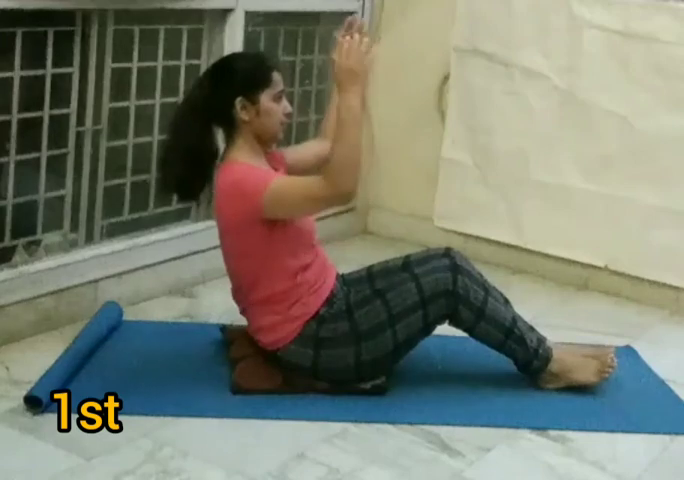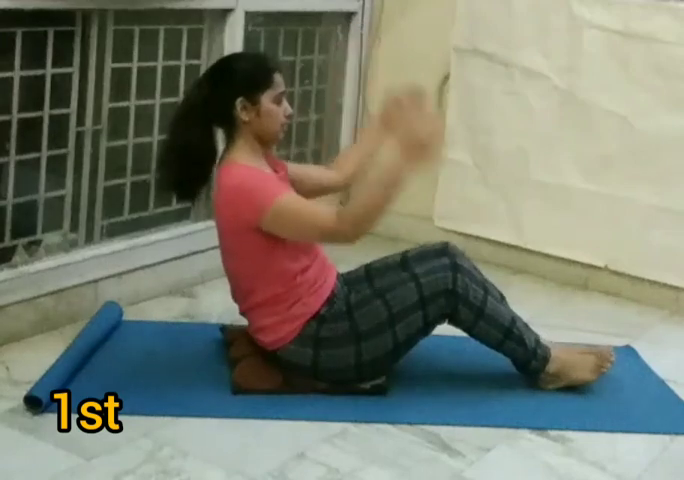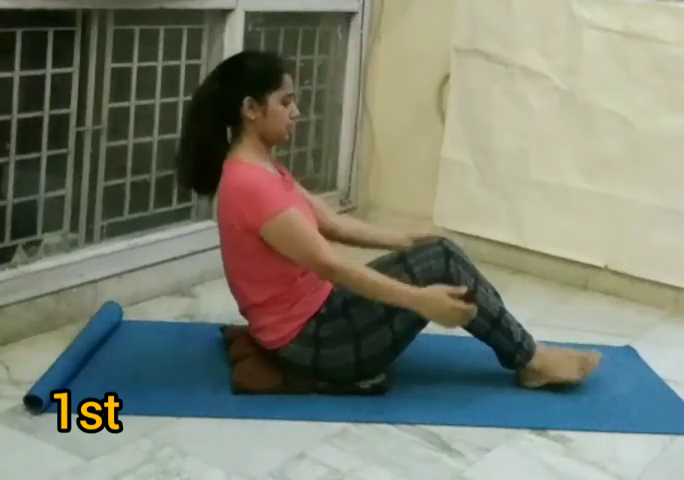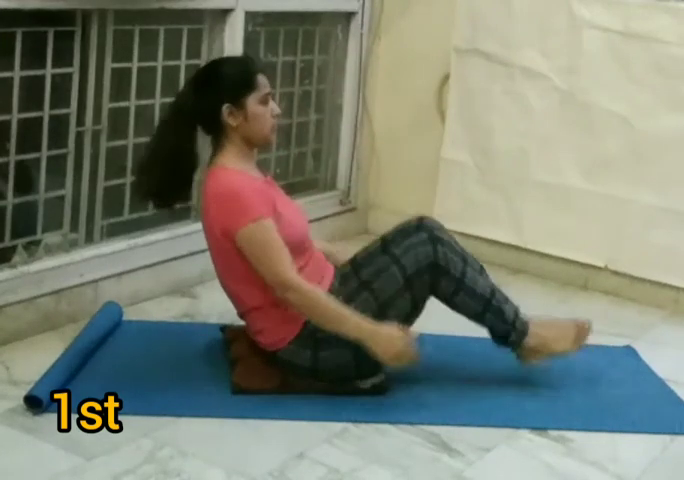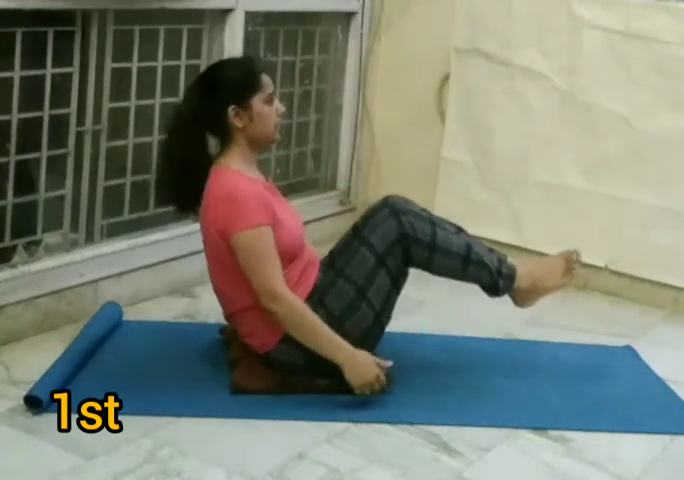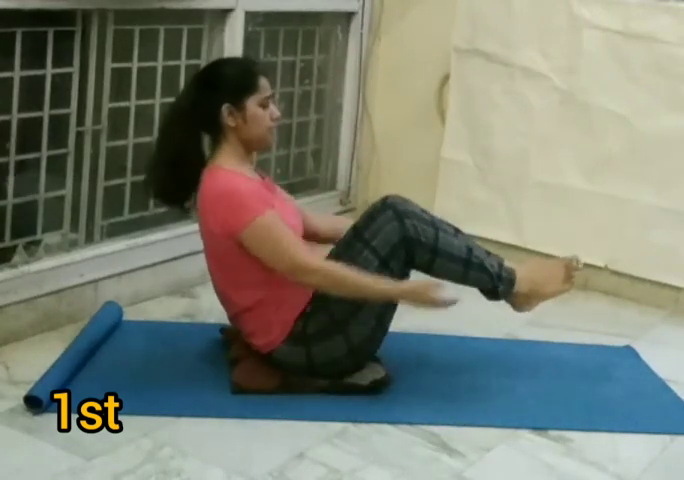
dt=0.5s
person 1, frame 1
left shoulder: (258, 161)
right shoulder: (243, 182)
left elbow: (326, 148)
right elbow: (339, 188)
left wrist: (345, 83)
right wrist: (352, 94)
left hip: (324, 303)
right hip: (311, 338)
left knee: (445, 261)
right knee: (447, 278)
left ankle: (538, 350)
right ankle: (545, 363)
person 1, frame 2
left shoulder: (256, 166)
right shoulder: (244, 185)
left elbow: (334, 177)
right elbow: (345, 226)
left wrist: (381, 127)
right wrist: (405, 159)
left hip: (324, 304)
right hip: (311, 339)
left knee: (444, 257)
right knee: (447, 278)
left ankle: (534, 350)
right ankle: (544, 364)
person 1, frame 3
left shoulder: (262, 169)
right shoulder: (249, 185)
left elbow: (331, 223)
right elbow: (327, 264)
left wrist: (405, 241)
right wrist: (419, 299)
left hip: (320, 311)
right hip: (311, 340)
left knee: (438, 252)
right knee: (442, 265)
left ankle: (521, 351)
right ankle: (528, 360)
person 1, frame 4
left shoulder: (241, 175)
right shoulder: (234, 190)
right elbow: (288, 286)
left wrist: (363, 267)
right wrist: (371, 334)
left hip: (318, 311)
right hip: (310, 342)
left knee: (421, 233)
right knee: (428, 251)
left ankle: (515, 328)
right ankle: (522, 336)
person 1, frame 5
left shoulder: (239, 176)
right shoulder: (236, 192)
right elbow: (274, 297)
left wrist: (368, 285)
right wrist: (347, 356)
left hip: (309, 312)
right hip: (297, 342)
left knee: (393, 217)
right knee: (395, 221)
left ankle: (505, 275)
right ankle: (512, 280)
person 1, frame 6
left shoulder: (240, 176)
right shoulder: (230, 191)
left elbow: (310, 225)
right elbow: (304, 268)
left wrist: (377, 237)
right wrist: (400, 290)
left hip: (305, 313)
right hip: (303, 341)
left knee: (394, 216)
right knee: (397, 221)
left ankle: (505, 279)
right ankle: (511, 284)
